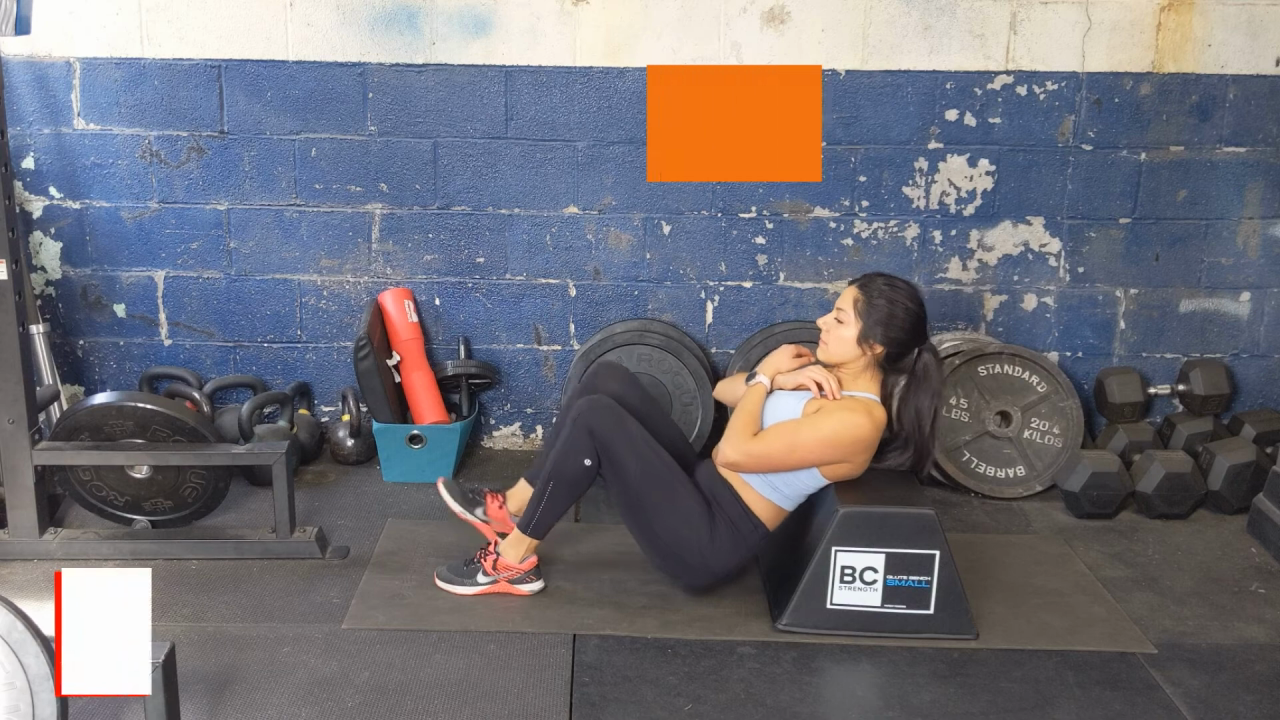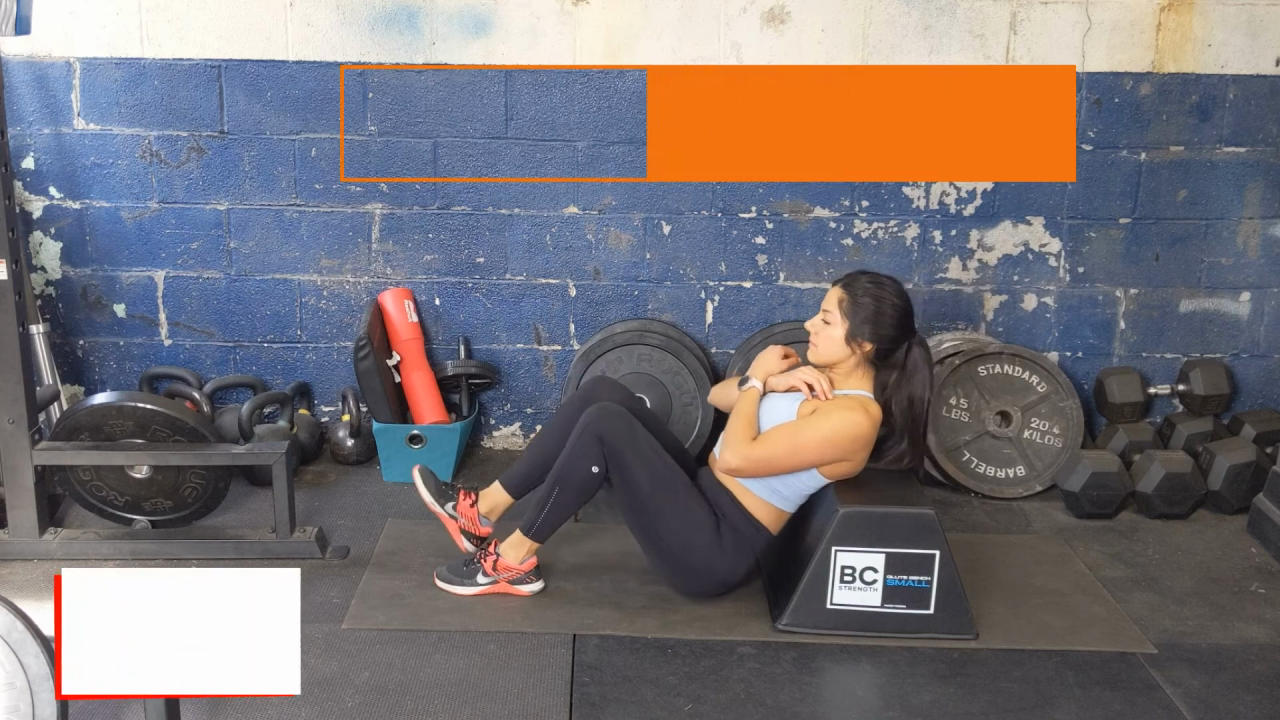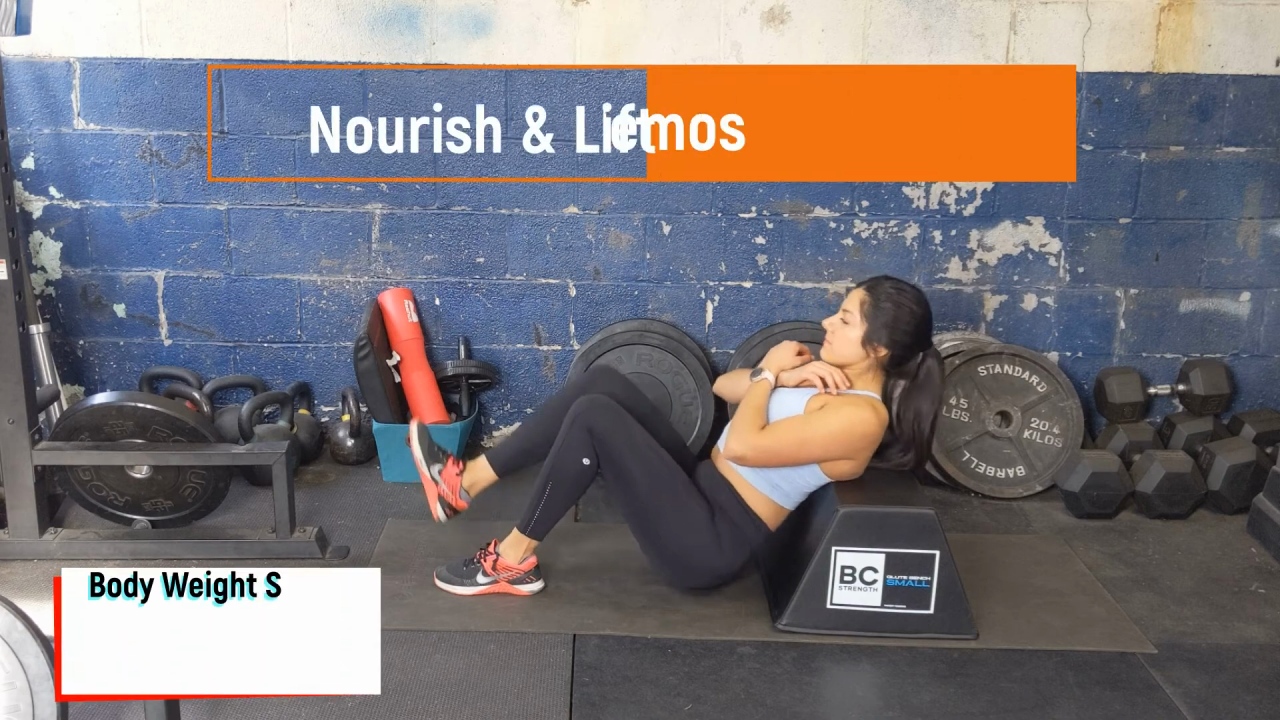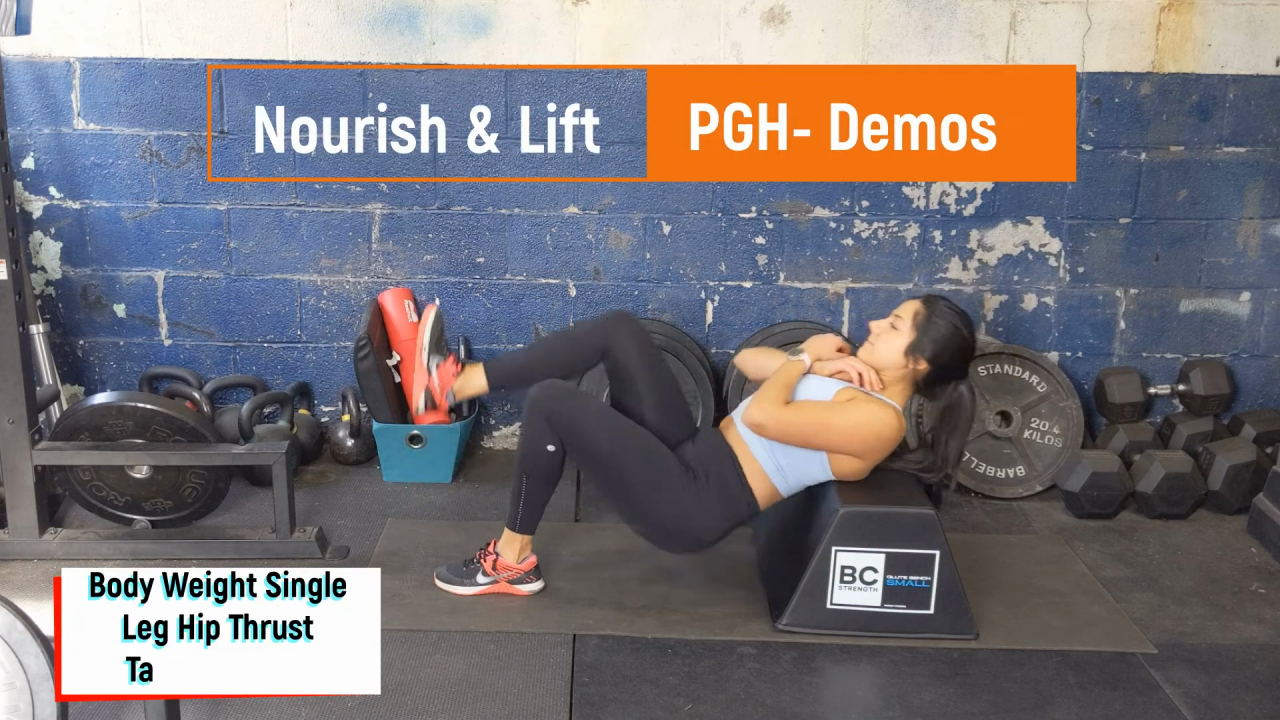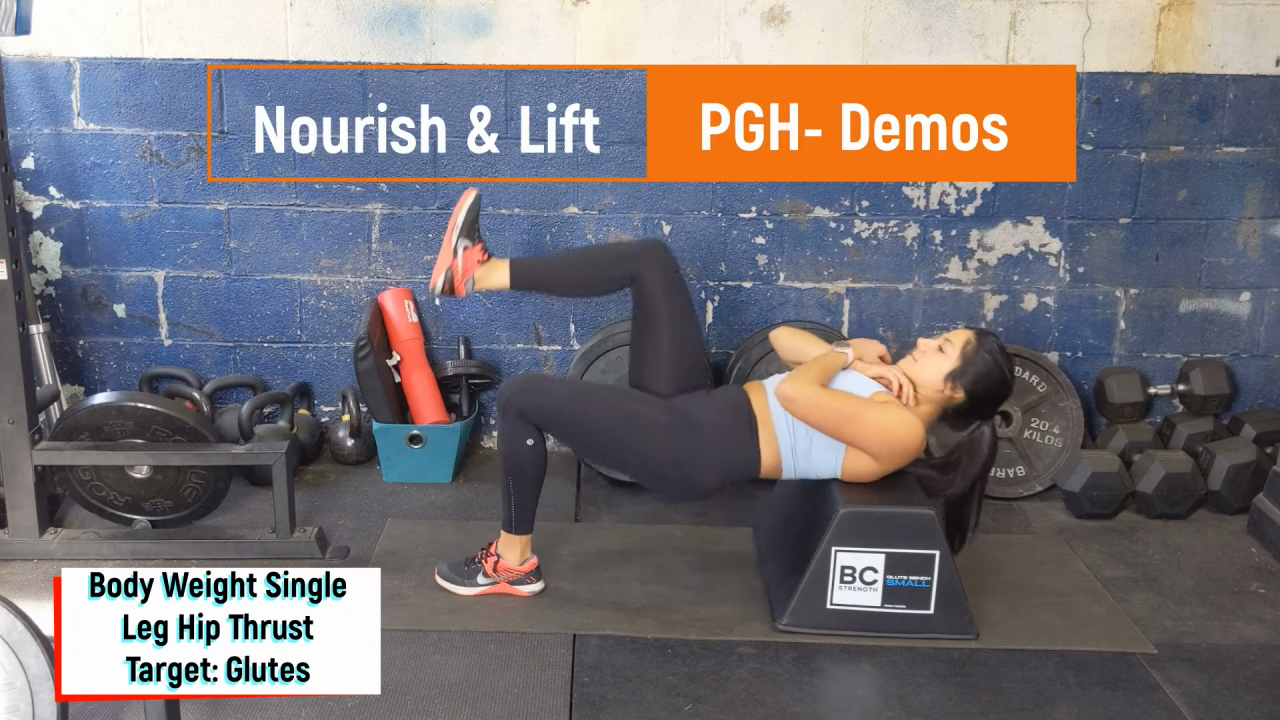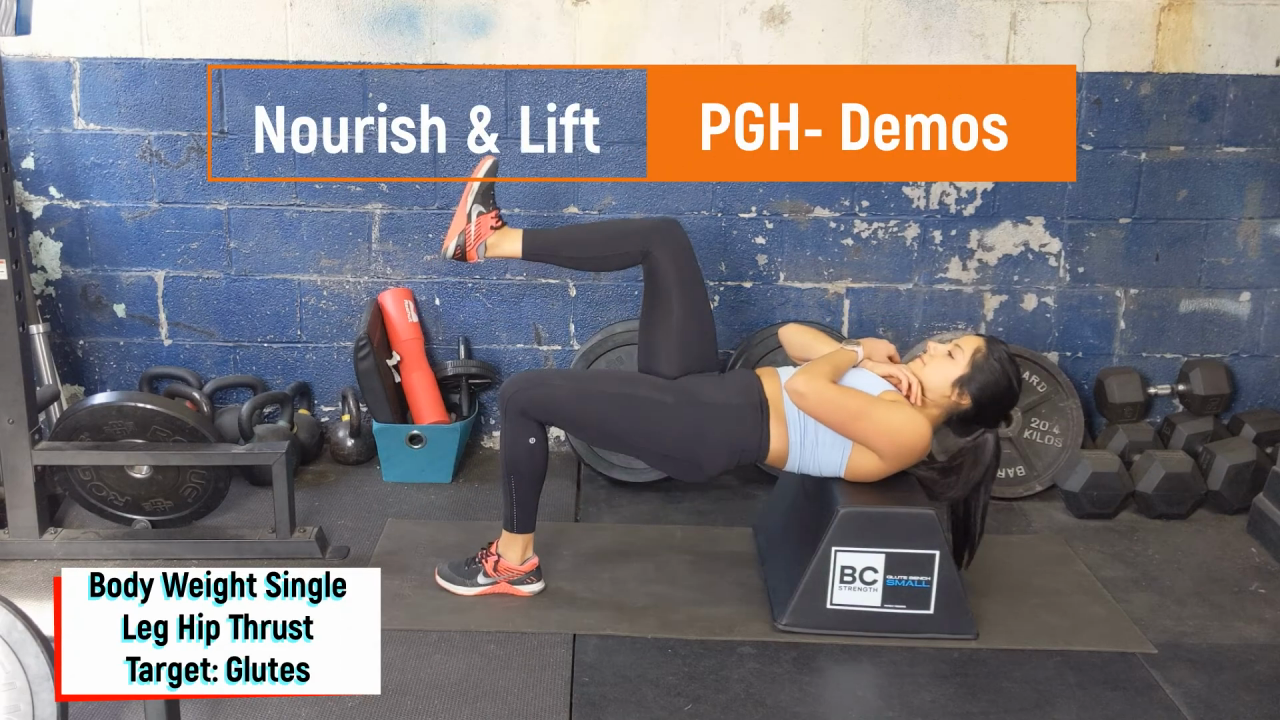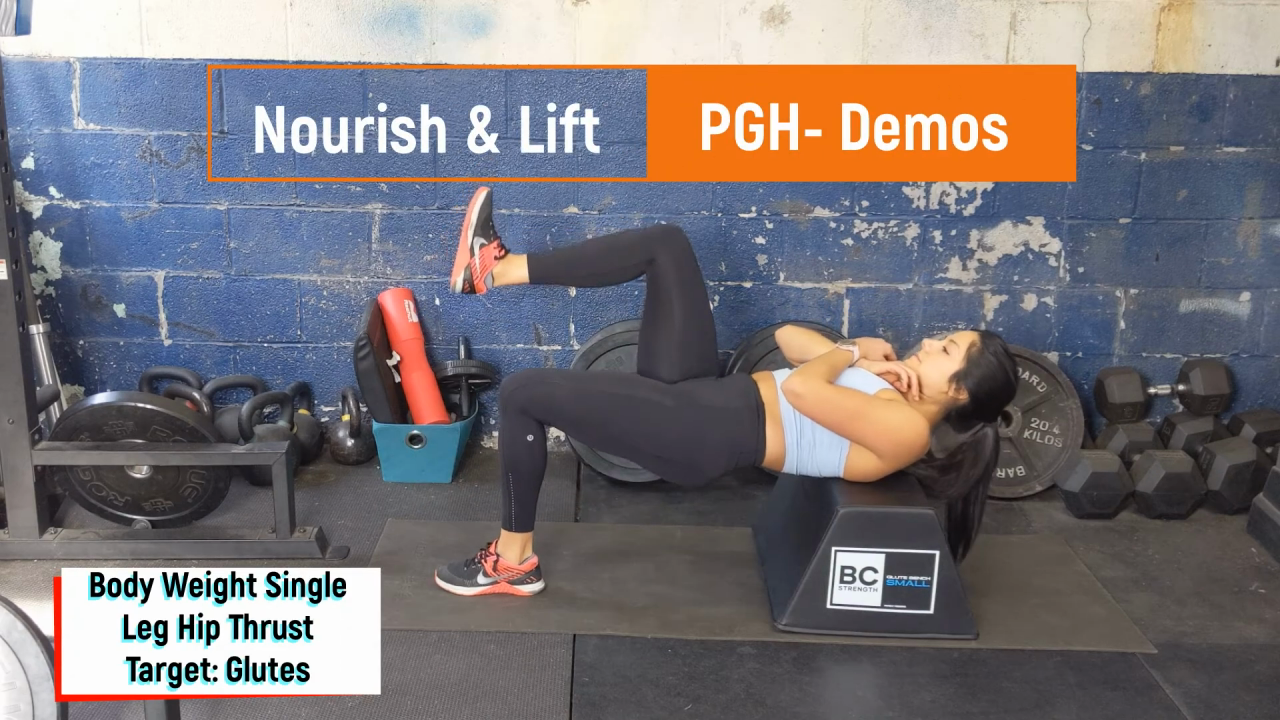
dt=0.5s
person 1, frame 1
left shoulder: (857, 419)
right shoulder: (832, 376)
left elbow: (735, 450)
right elbow: (723, 390)
left wrist: (765, 376)
right wrist: (780, 379)
left hip: (707, 540)
right hip: (700, 487)
left knee: (594, 415)
right knee: (607, 378)
left ankle: (515, 558)
right ankle: (514, 508)
person 1, frame 2
left shoulder: (854, 417)
right shoulder: (827, 378)
left elbow: (737, 456)
right elbow: (717, 397)
left wrist: (757, 380)
right wrist: (773, 382)
left hip: (714, 549)
right hip: (702, 496)
left knee: (605, 423)
right knee: (602, 392)
left ankle: (514, 560)
right ankle: (481, 511)
person 1, frame 3
left shoulder: (860, 416)
right shoulder: (834, 378)
left elbow: (741, 445)
right elbow: (724, 387)
left wrist: (770, 373)
right wrist: (783, 377)
left hip: (708, 542)
right hip: (701, 488)
left knee: (594, 415)
right knee: (602, 382)
left ankle: (513, 560)
right ankle: (464, 482)
person 1, frame 4
left shoulder: (878, 421)
right shoulder: (864, 375)
left elbow: (762, 415)
right elbow: (746, 359)
left wrist: (804, 359)
right wrist: (810, 358)
left hip: (691, 502)
right hip: (688, 456)
left knee: (551, 400)
right knee: (617, 327)
left ankle: (513, 562)
right ankle: (457, 379)
person 1, frame 5
left shoulder: (901, 430)
right shoulder: (885, 388)
left elbow: (795, 392)
right elbow: (782, 337)
left wrist: (845, 356)
right wrist: (851, 356)
left hip: (693, 449)
right hip: (696, 409)
left knee: (522, 396)
right knee: (650, 258)
left ankle: (513, 563)
right ankle: (480, 274)
person 1, frame 6
left shoulder: (909, 432)
right shoulder: (896, 395)
left elbow: (805, 387)
right elbow: (790, 335)
left wrist: (855, 353)
right wrist: (861, 355)
left hip: (703, 430)
right hip: (702, 391)
left knee: (523, 394)
right knee: (663, 237)
left ankle: (514, 562)
right ankle: (492, 241)
person 1, frame 7
left shoulder: (906, 430)
right shoulder: (892, 393)
left elbow: (802, 388)
right elbow: (789, 337)
left wrist: (850, 352)
right wrist: (857, 354)
left hip: (701, 434)
right hip: (701, 393)
left knee: (523, 393)
right knee: (666, 243)
left ankle: (513, 561)
right ankle: (496, 269)
